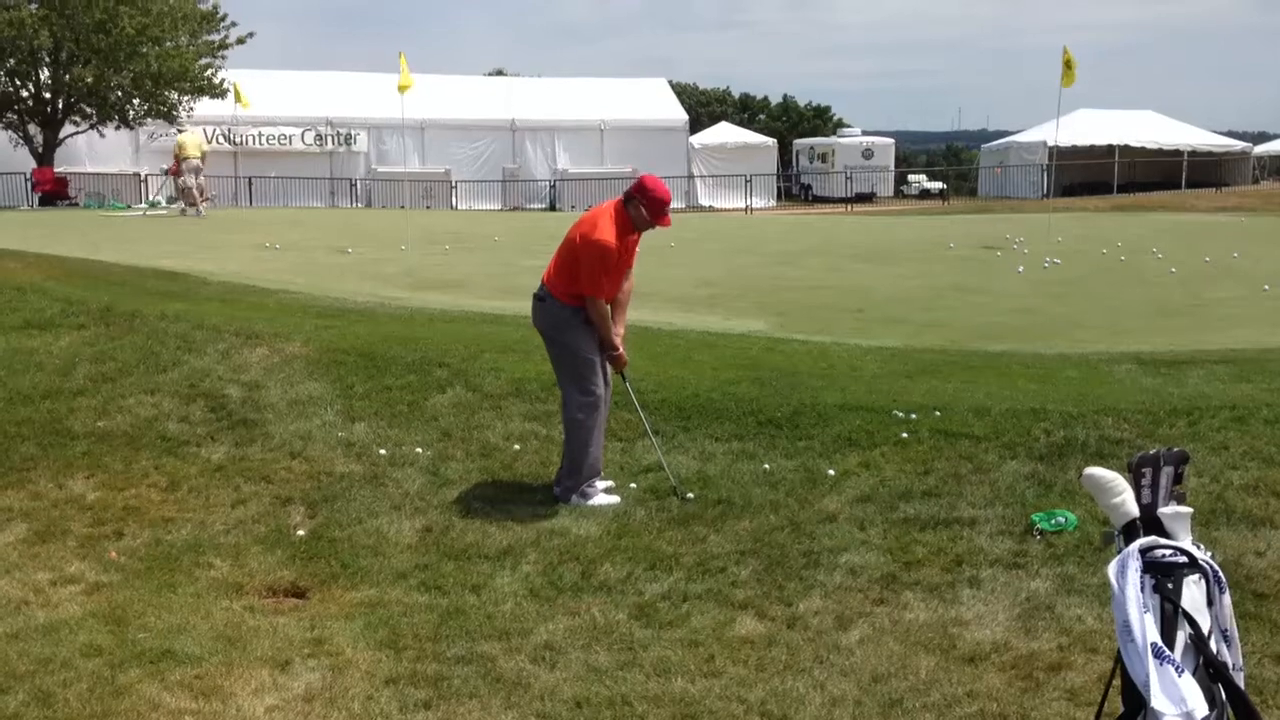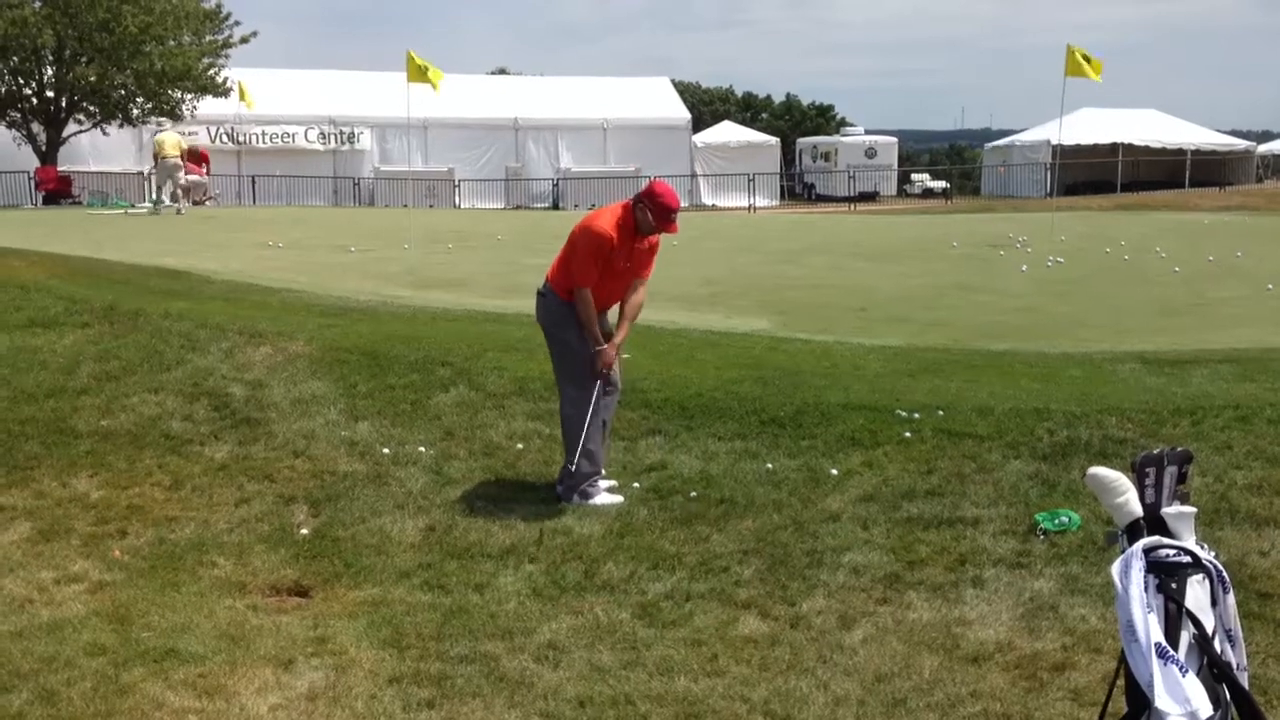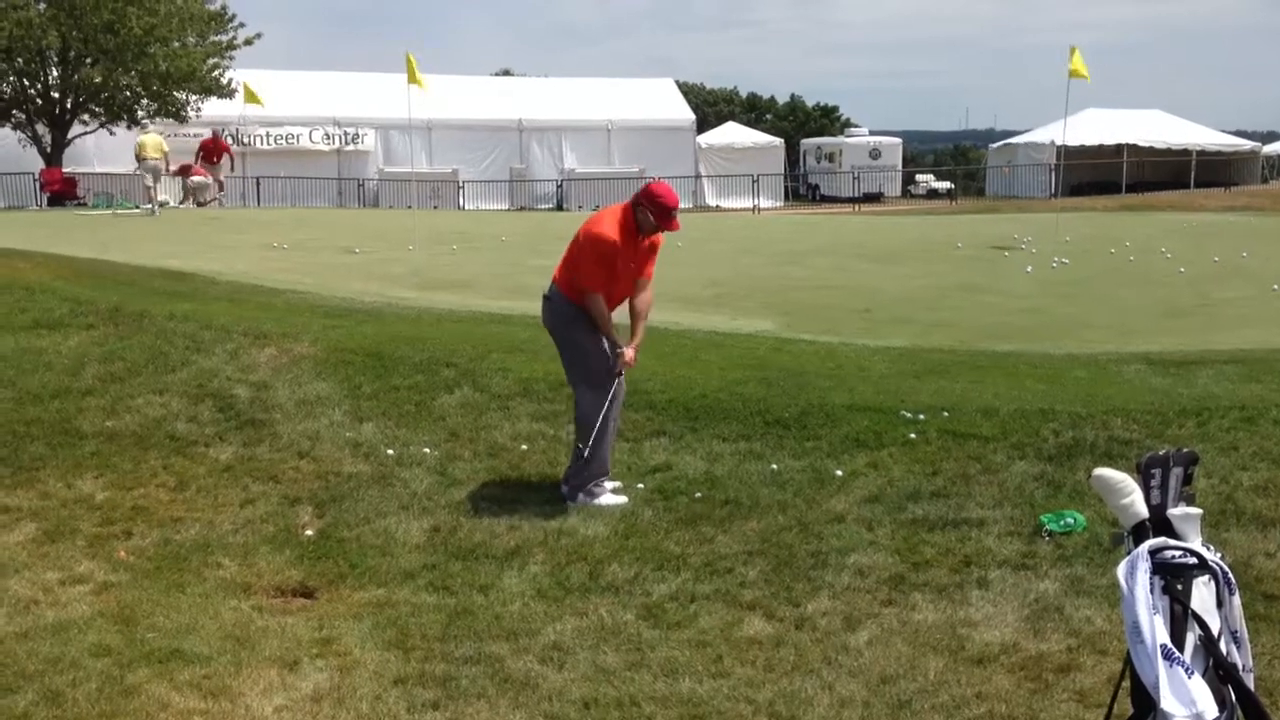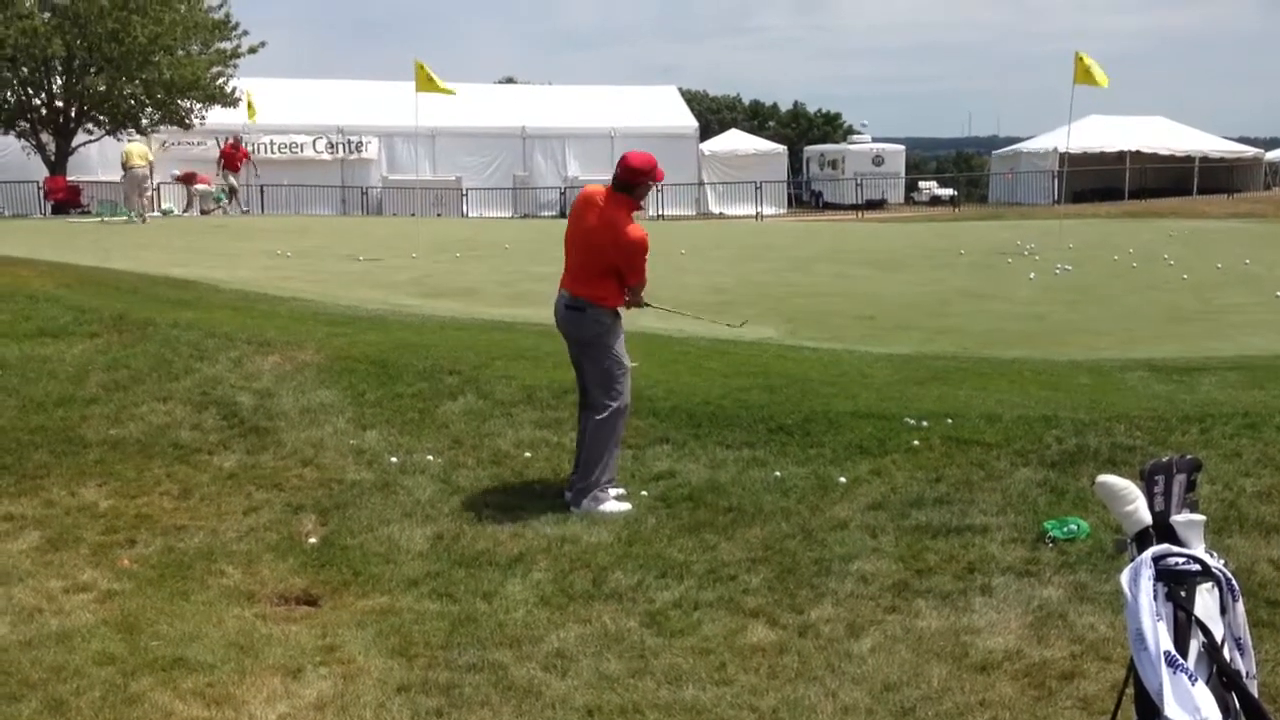
dt=0.5s
person 1, frame 1
left shoulder: (631, 224)
right shoulder: (601, 237)
left elbow: (624, 278)
right elbow: (595, 300)
left wrist: (618, 332)
right wrist: (611, 347)
left hip: (580, 308)
right hip: (561, 310)
left knee: (599, 389)
right knee: (587, 395)
left ankle: (582, 473)
right ankle: (576, 487)
person 1, frame 2
left shoulder: (650, 240)
right shoulder: (600, 229)
left elbow: (637, 290)
right elbow: (581, 288)
left wrist: (616, 343)
right wrist: (598, 343)
left hip: (595, 309)
right hip: (563, 307)
left knee: (608, 387)
right knee: (583, 394)
left ankle: (584, 472)
right ankle: (579, 486)
person 1, frame 3
left shoulder: (651, 238)
right shoulder: (603, 233)
left elbow: (642, 289)
right elbow: (592, 296)
left wrist: (634, 344)
right wrist: (616, 345)
left hip: (595, 310)
right hip: (569, 309)
left knee: (612, 389)
right knee: (598, 394)
left ankle: (586, 474)
right ankle: (585, 486)
person 1, frame 4
left shoulder: (586, 196)
right shoulder: (632, 236)
right elbow: (636, 286)
right wrist: (635, 299)
left hip: (568, 304)
right hip: (595, 316)
left knee: (594, 400)
right knee: (613, 403)
left ankle: (585, 479)
right ankle: (588, 493)
